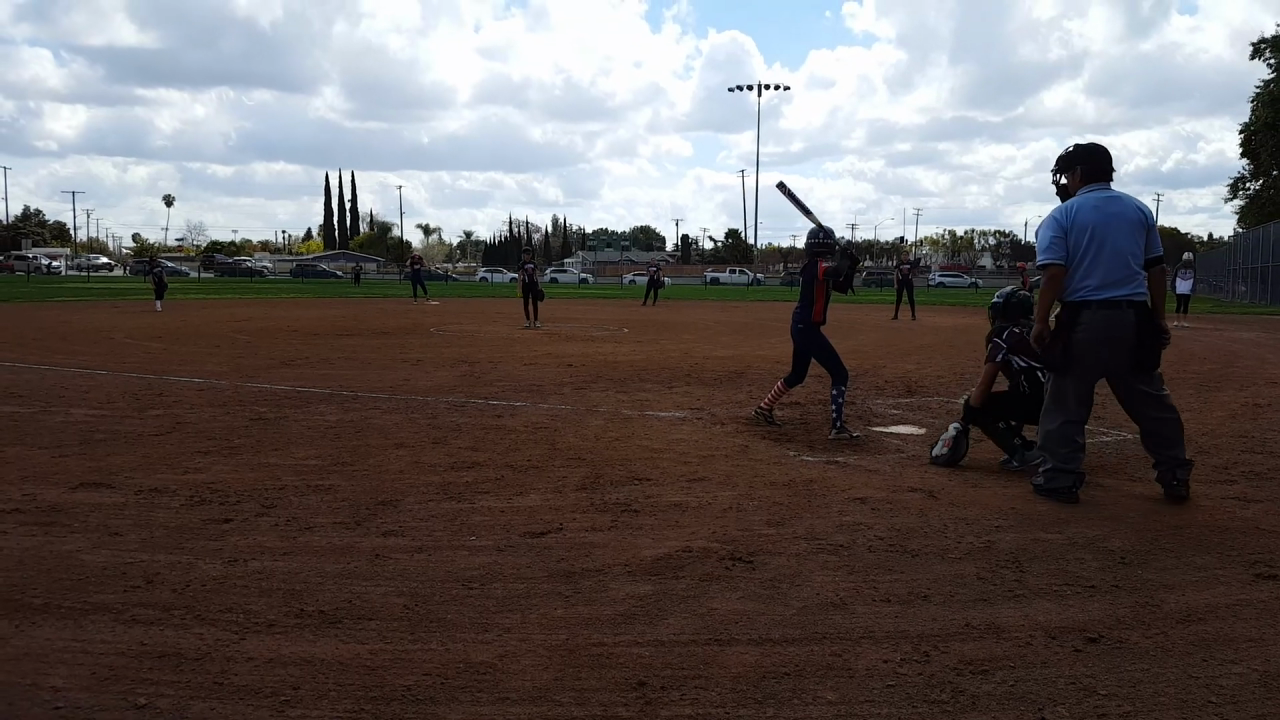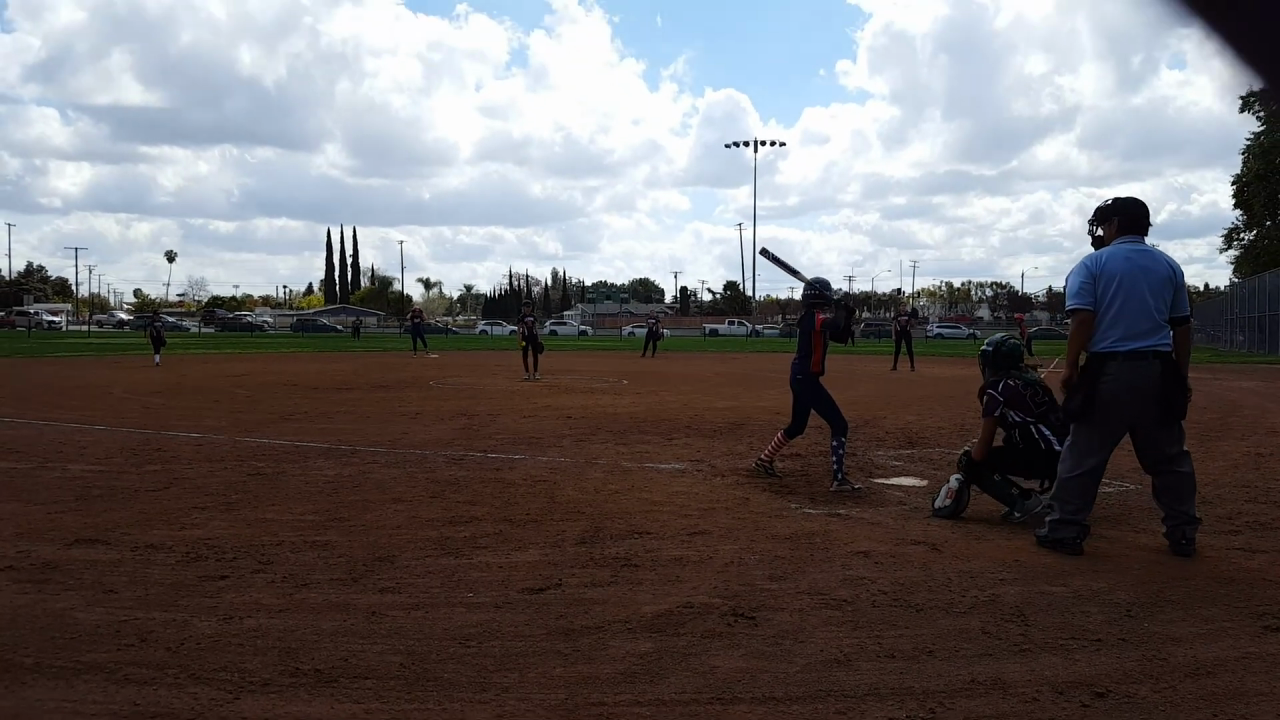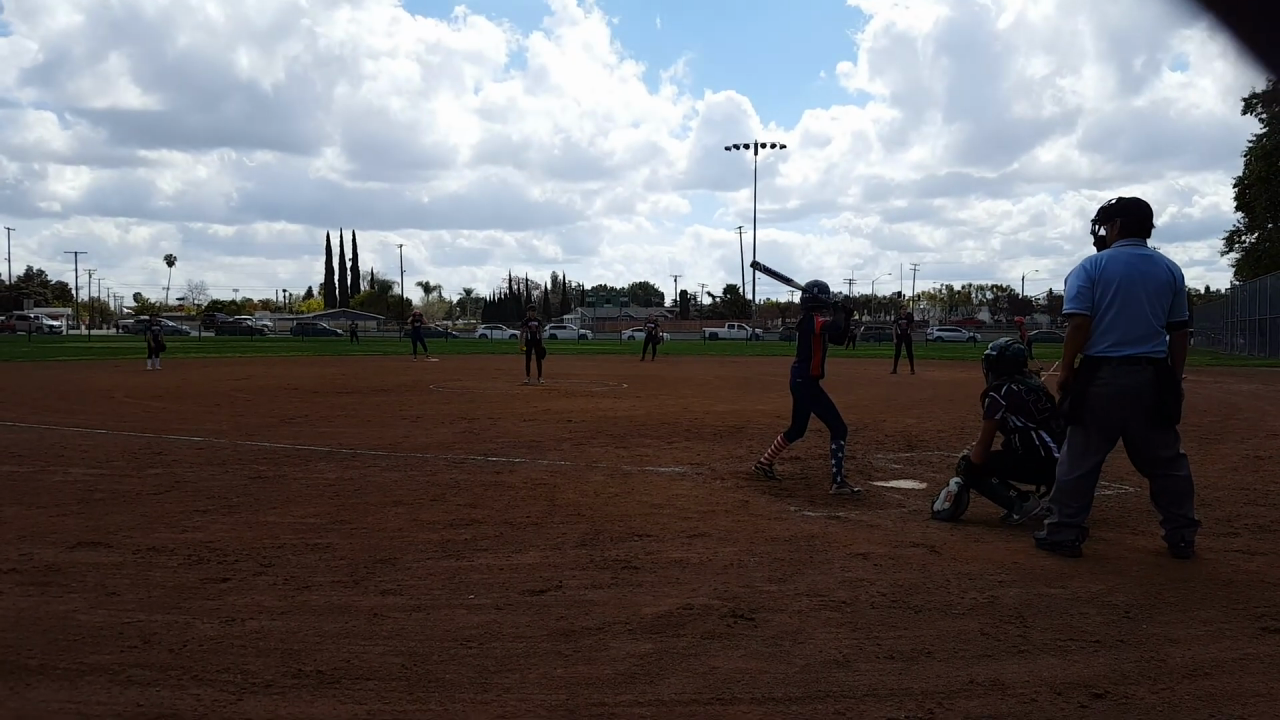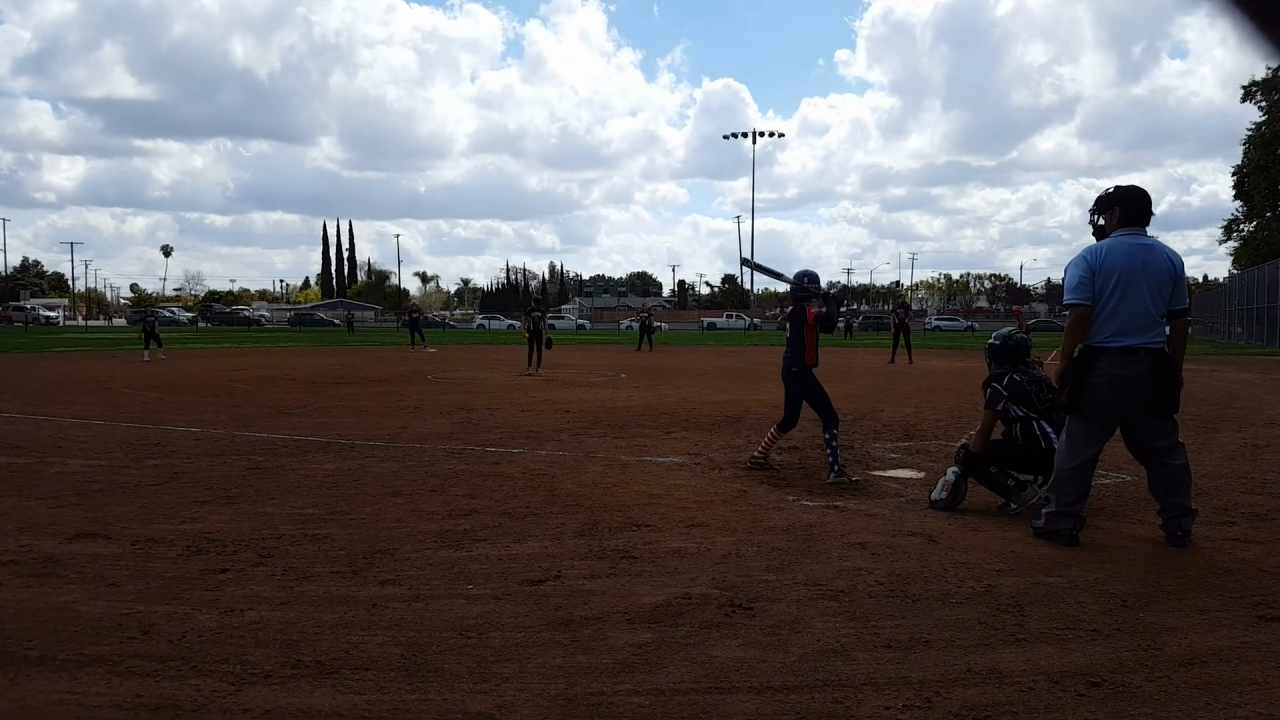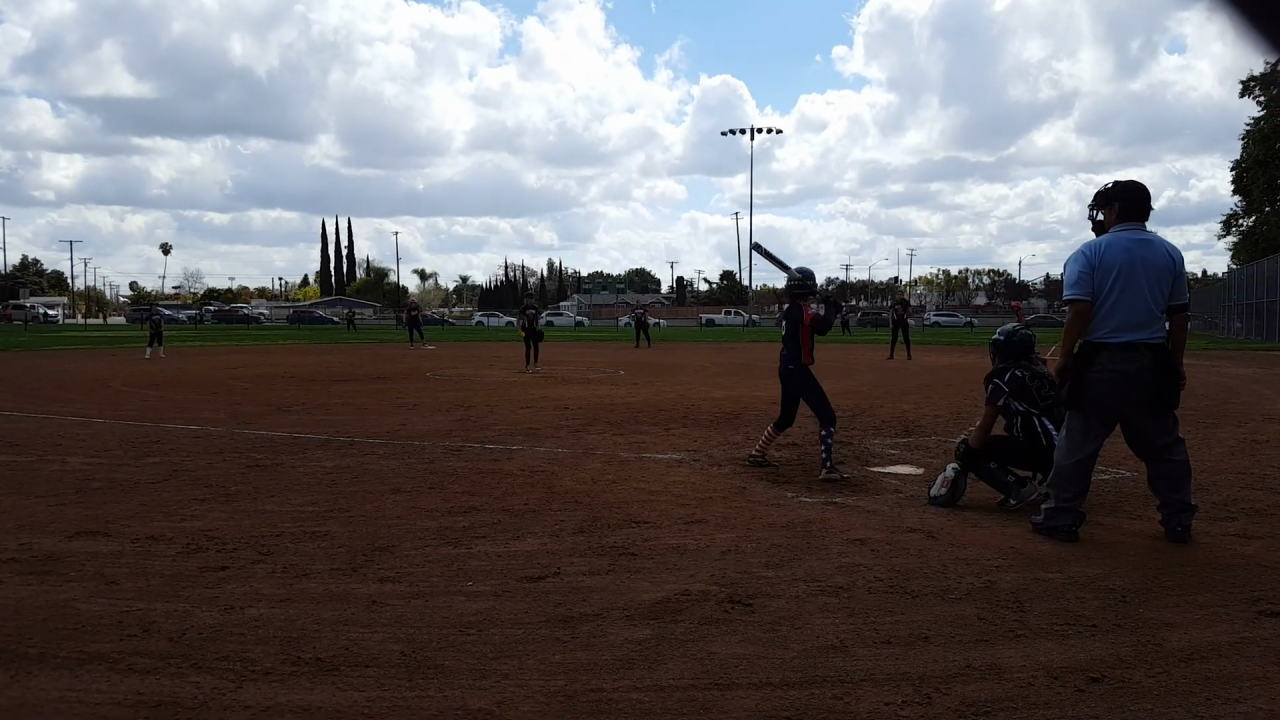
dt=0.5s
person 1, frame 1
left shoulder: (1062, 215)
right shoulder: (1140, 210)
left elbow: (1053, 274)
right elbow: (1156, 270)
left wrist: (1041, 321)
right wrist: (1159, 319)
left hip: (1083, 320)
right hip: (1133, 319)
left knee: (1065, 404)
right knee: (1150, 401)
left ankle: (1060, 478)
right ankle: (1176, 475)
person 1, frame 2
left shoulder: (1093, 264)
right shoulder: (1170, 266)
left elbow: (1083, 320)
right elbow: (1182, 327)
left wrist: (1070, 367)
right wrist: (1182, 376)
left hip: (1108, 372)
right hip: (1159, 372)
left knee: (1083, 454)
right knee: (1169, 456)
left ankle: (1065, 529)
right ankle: (1183, 532)
person 1, frame 3
left shoulder: (1092, 266)
right shoulder: (1171, 270)
left elbow: (1079, 325)
right elbow: (1179, 332)
left wrist: (1066, 370)
right wrist: (1174, 380)
left hip: (1102, 376)
right hip: (1152, 378)
left knee: (1080, 457)
right knee: (1165, 459)
left ankle: (1064, 533)
right ankle: (1182, 536)
person 1, frame 4
left shoulder: (1092, 256)
right shoulder: (1171, 259)
left elbow: (1080, 315)
right elbow: (1179, 321)
left wrist: (1065, 361)
right wrist: (1175, 368)
left hip: (1101, 367)
right hip: (1151, 368)
left knee: (1078, 446)
right knee: (1164, 449)
left ankle: (1062, 522)
right ankle: (1179, 525)
person 1, frame 5
left shoulder: (1091, 251)
right shoulder: (1171, 254)
left elbow: (1079, 311)
right elbow: (1178, 315)
left wrist: (1065, 357)
right wrist: (1176, 364)
left hip: (1100, 362)
right hip: (1152, 363)
left knee: (1078, 442)
right knee: (1164, 444)
left ankle: (1062, 518)
right ankle: (1178, 521)
person 2, frame 1
left shoulder: (817, 267)
right shoulder: (817, 265)
left elbow: (843, 287)
right elbow: (837, 273)
left wrist: (851, 267)
right wrist: (844, 259)
left hip: (802, 327)
right hip: (808, 328)
left knee: (797, 375)
right knee: (839, 374)
left ankle: (764, 409)
right ankle: (837, 427)
person 2, frame 2
left shoulder: (813, 318)
right shoulder: (814, 316)
left elbow: (842, 337)
right elbow: (835, 325)
left wrist: (847, 317)
right wrist: (840, 311)
left hip: (801, 377)
right hip: (806, 379)
left knee: (796, 426)
right knee: (839, 425)
left ankle: (764, 460)
right ankle: (839, 479)
person 2, frame 3
left shoulder: (812, 321)
right shoulder: (812, 320)
left elbow: (839, 339)
right elbow: (836, 327)
left wrist: (845, 318)
right wrist: (839, 313)
left hip: (801, 381)
right hip: (806, 382)
left knee: (796, 430)
right knee: (838, 428)
left ankle: (764, 463)
right ankle: (837, 482)
person 2, frame 4
left shoulder: (797, 311)
right shoulder: (804, 310)
left elbow: (827, 328)
right elbow: (829, 321)
left wrist: (833, 306)
right wrist: (830, 304)
left hip: (790, 370)
right hip: (800, 371)
left knee: (789, 420)
right knee: (829, 418)
left ankle: (759, 457)
right ankle: (836, 471)
person 2, frame 5
left shoulder: (791, 309)
right shoulder: (800, 309)
left elbow: (821, 330)
right elbow: (824, 325)
left wrist: (832, 310)
right wrist: (829, 306)
left hip: (788, 369)
right hip: (797, 370)
left knee: (785, 418)
right knee: (827, 416)
left ankle: (757, 455)
right ankle: (828, 467)
person 3, frame 1
left shoulder: (1003, 335)
left elbow: (984, 387)
left wrist: (962, 425)
right wrist: (1018, 424)
left hip: (1043, 401)
left knee: (976, 406)
left ankle: (1023, 452)
person 3, frame 2
left shoulder: (996, 387)
right shoulder: (1031, 378)
left elbow: (985, 441)
left wrist: (963, 478)
left hip: (1042, 457)
right hip: (1063, 455)
left knee: (969, 461)
left ankle: (1023, 501)
person 3, frame 3
left shoulder: (999, 391)
right shoulder: (1033, 383)
left elbow: (983, 444)
left wrist: (963, 480)
left hip: (1041, 464)
left knee: (969, 465)
left ankle: (1021, 503)
right ankle: (1052, 490)
person 3, frame 4
left shoulder: (1001, 380)
right shoulder: (1035, 373)
left elbow: (984, 434)
left wrist: (961, 468)
left hip: (1040, 453)
left knee: (968, 454)
left ankle: (1020, 492)
person 3, frame 5
left shoulder: (1003, 376)
right shoulder: (1038, 370)
left elbow: (984, 428)
left wrist: (961, 464)
left hip: (1039, 450)
left knee: (967, 449)
left ankle: (1019, 489)
